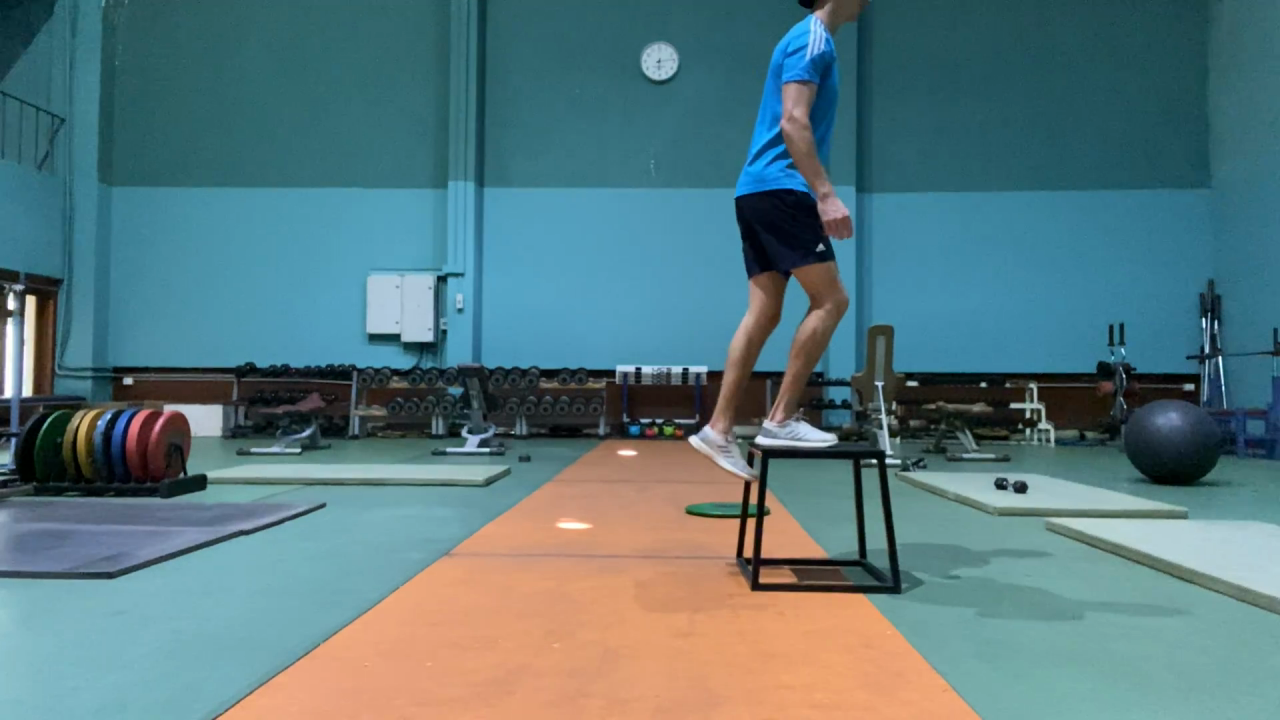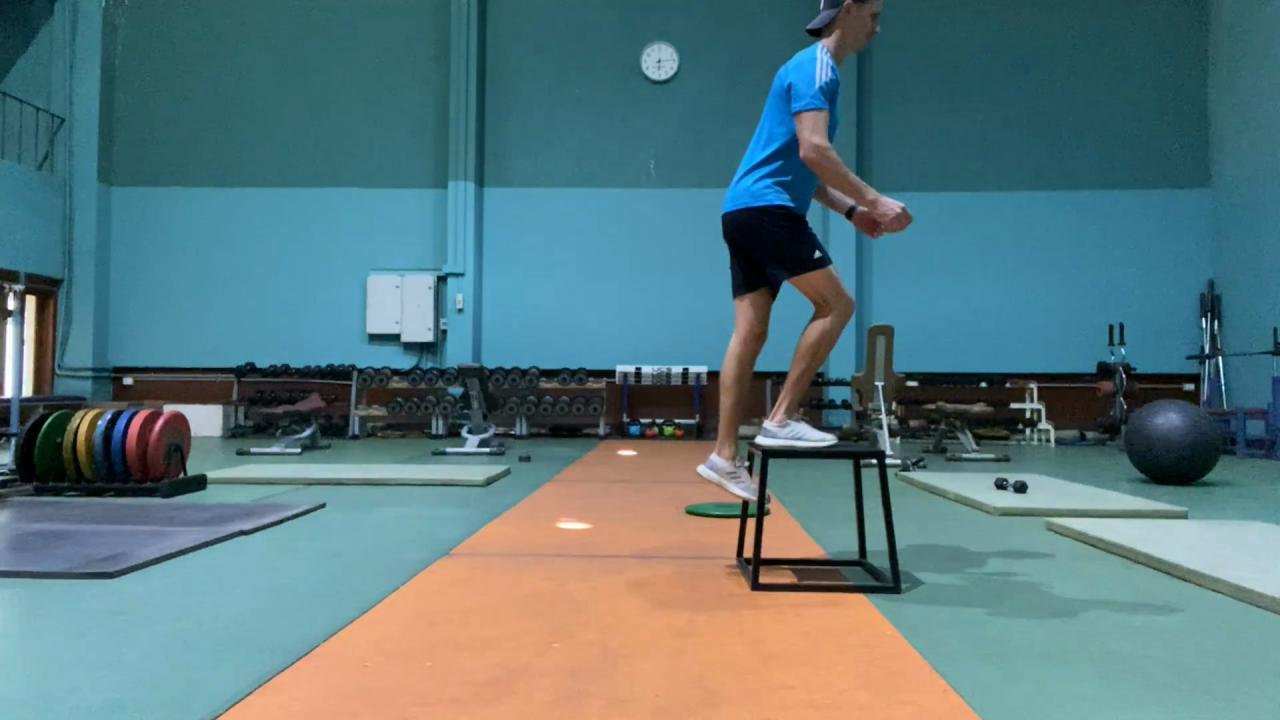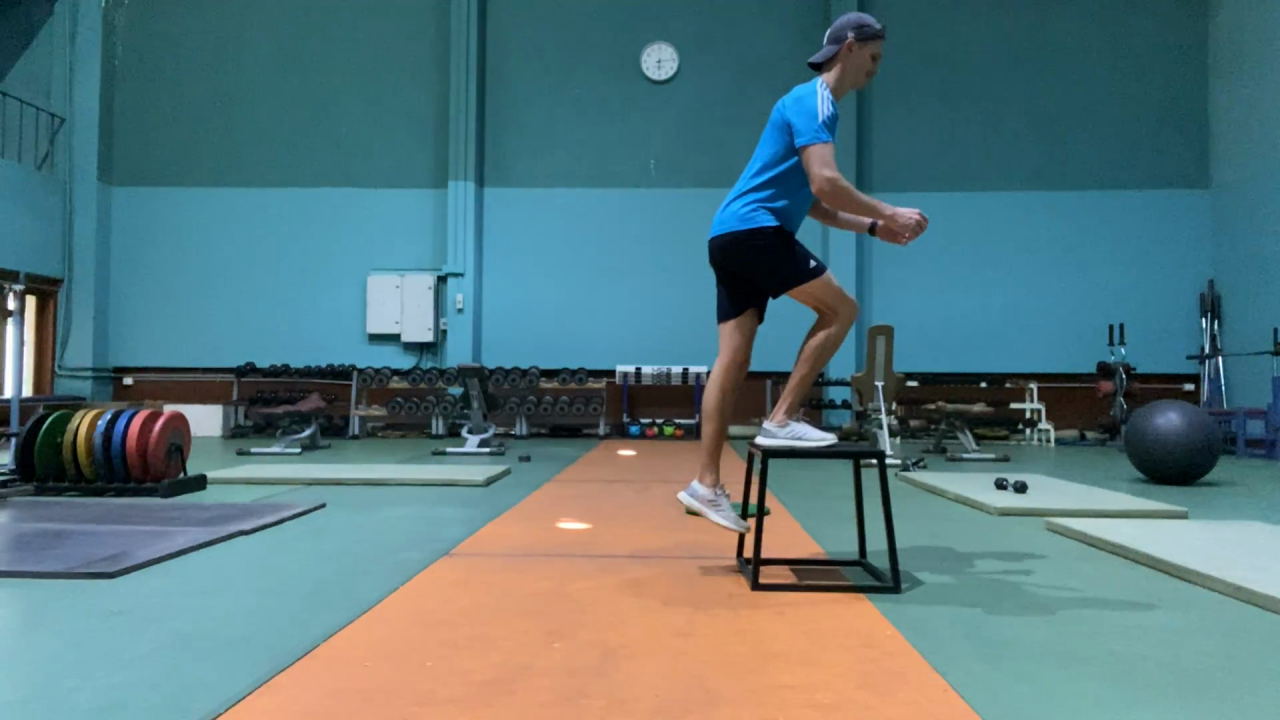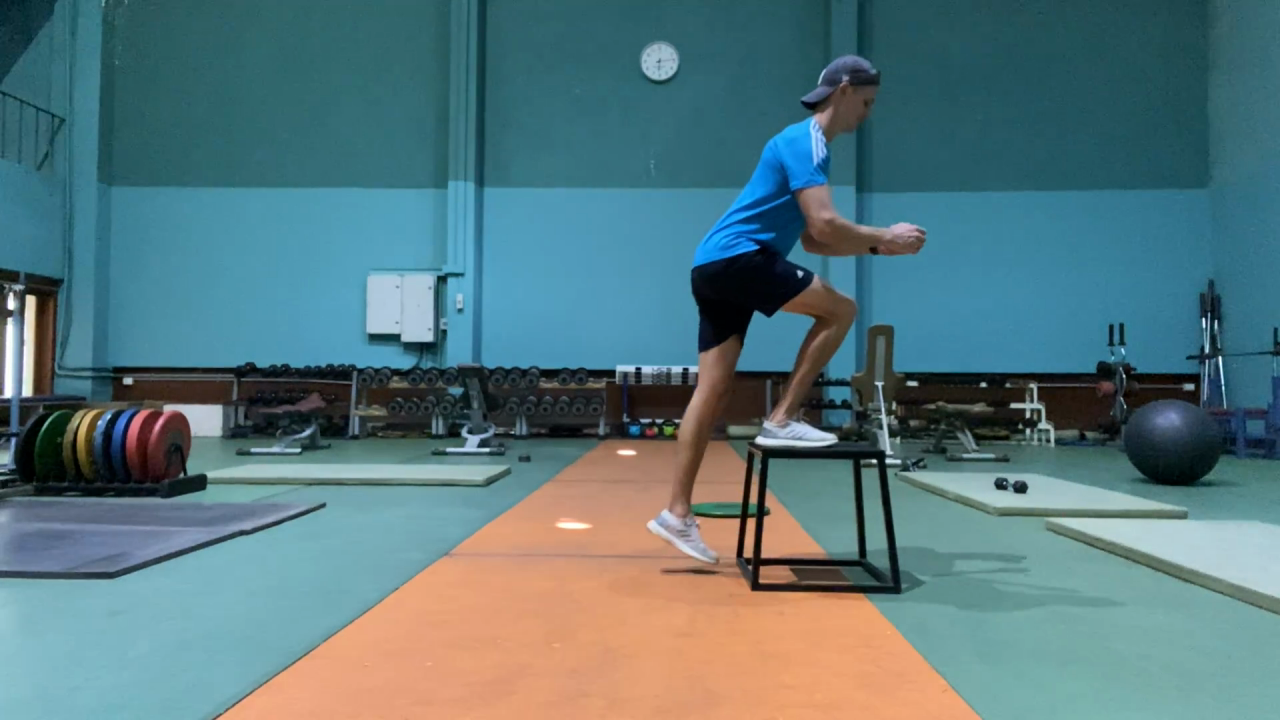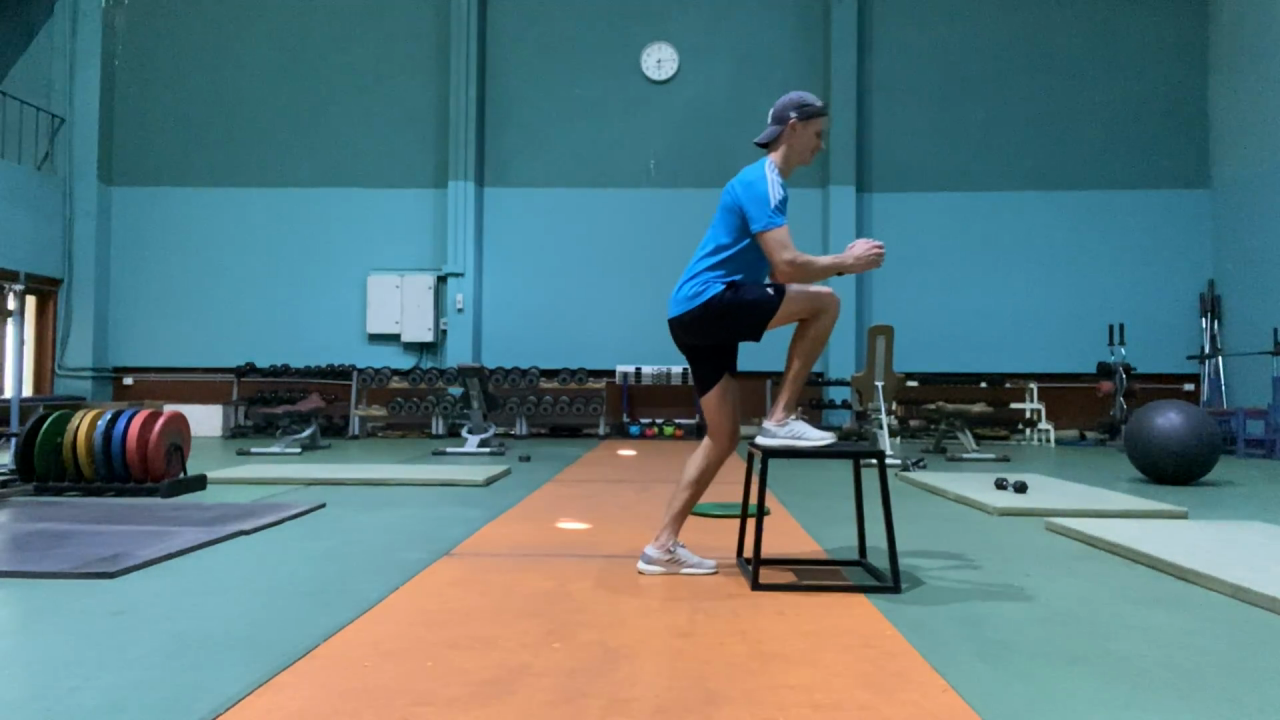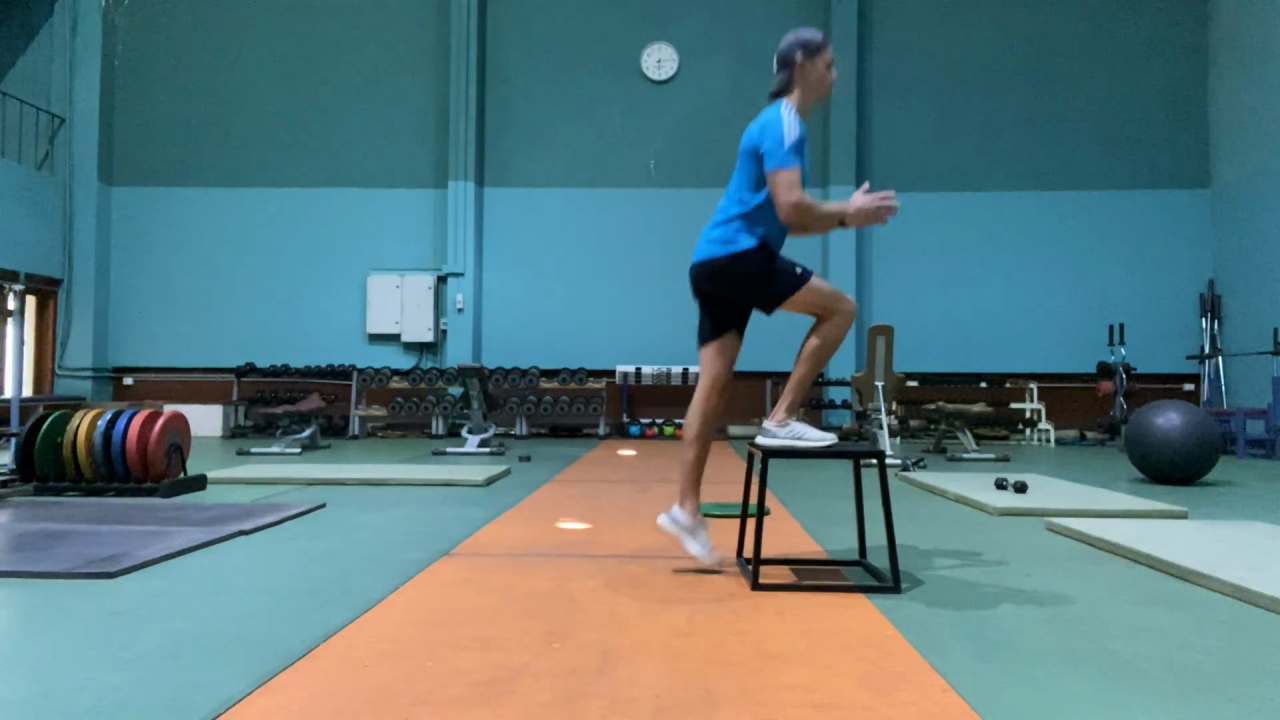
dt=0.5s
person 1, frame 1
left shoulder: (810, 42)
right shoulder: (812, 38)
right elbow: (792, 122)
left wrist: (816, 196)
right wrist: (827, 195)
left hip: (760, 193)
right hip: (777, 192)
left knee: (763, 313)
right knee: (831, 299)
left ankle: (719, 430)
right ankle: (780, 419)
person 1, frame 2
left shoulder: (816, 68)
right shoulder: (815, 65)
right elbow: (813, 150)
left wrist: (851, 210)
right wrist: (874, 200)
left hip: (746, 210)
right hip: (765, 207)
left knee: (750, 332)
right knee: (836, 305)
left ankle: (724, 455)
right ankle: (781, 420)
person 1, frame 3
left shoulder: (813, 104)
right shoulder: (812, 100)
left elbow: (814, 204)
right elbow: (825, 183)
left wrist: (874, 227)
right wrist: (889, 213)
left hip: (731, 237)
right hip: (751, 229)
left knee: (732, 361)
right knee: (840, 310)
left ankle: (706, 484)
right ankle: (781, 421)
person 1, frame 4
left shoulder: (804, 143)
right shoulder: (805, 140)
left elbow: (811, 239)
right elbow: (825, 225)
left wrist: (875, 246)
right wrist: (885, 236)
left hip: (715, 267)
right hip: (735, 258)
left knee: (712, 391)
right knee: (840, 310)
left ankle: (677, 514)
right ankle: (781, 420)
person 1, frame 5
left shoulder: (763, 182)
right shoulder: (762, 182)
left elbow: (777, 272)
right elbow: (788, 266)
left wrist: (840, 261)
right wrist: (846, 262)
left hip: (697, 314)
right hip: (707, 304)
left knee: (722, 436)
right knee: (825, 302)
left ankle: (662, 545)
right ankle: (780, 420)
person 1, frame 6
left shoulder: (779, 124)
right shoulder: (782, 123)
left elbow: (789, 220)
right elbow: (791, 208)
left wrist: (844, 216)
right wrist: (847, 211)
left hip: (716, 264)
right hip: (735, 257)
left knee: (713, 387)
right knee: (839, 310)
left ankle: (686, 508)
right ankle: (781, 419)
